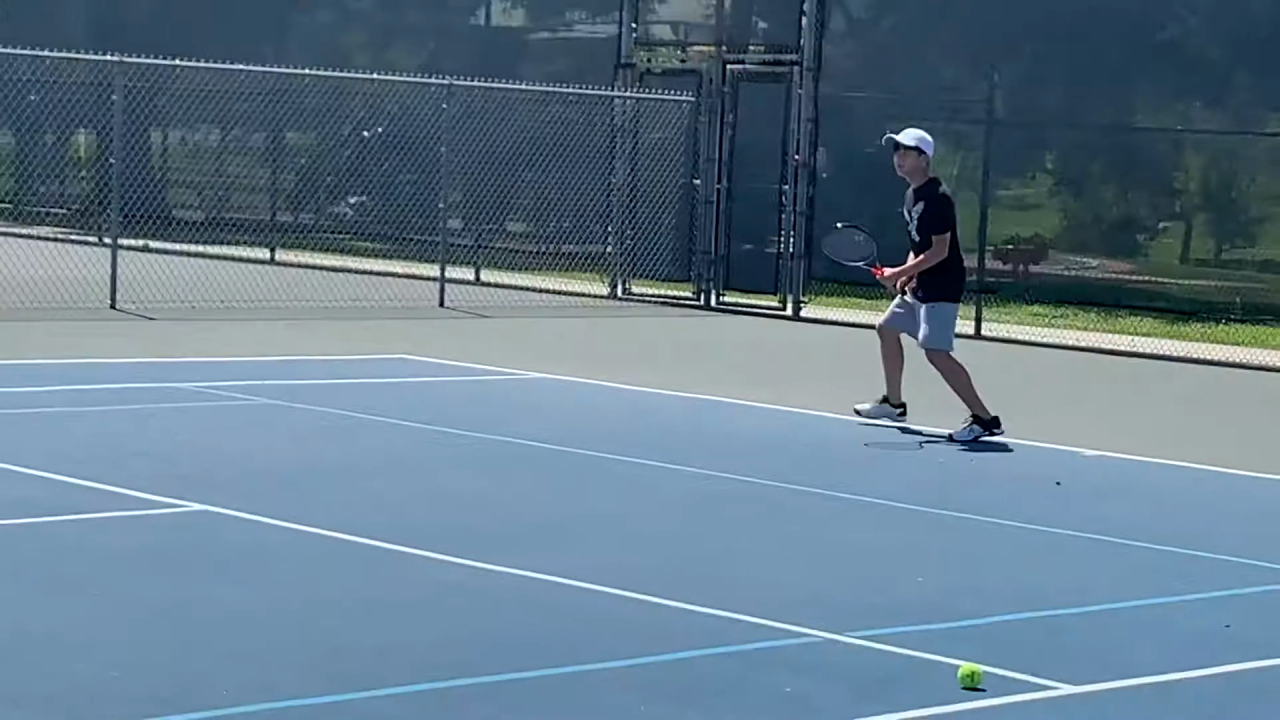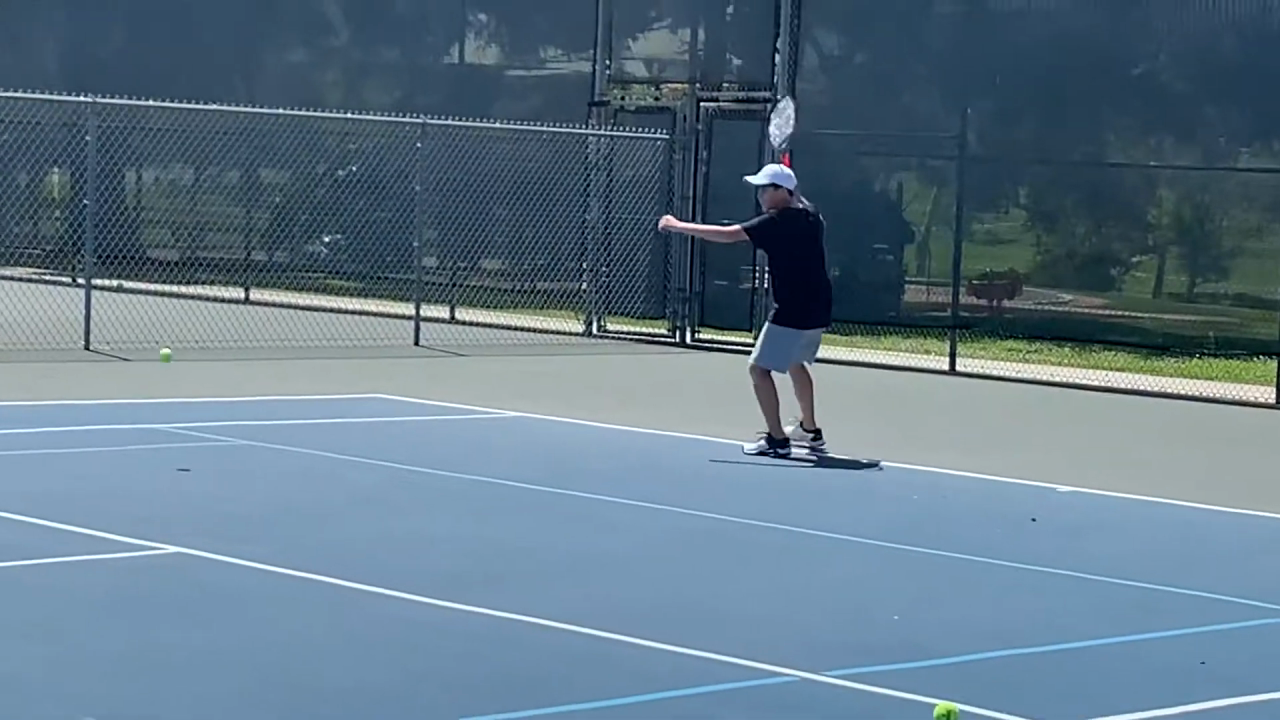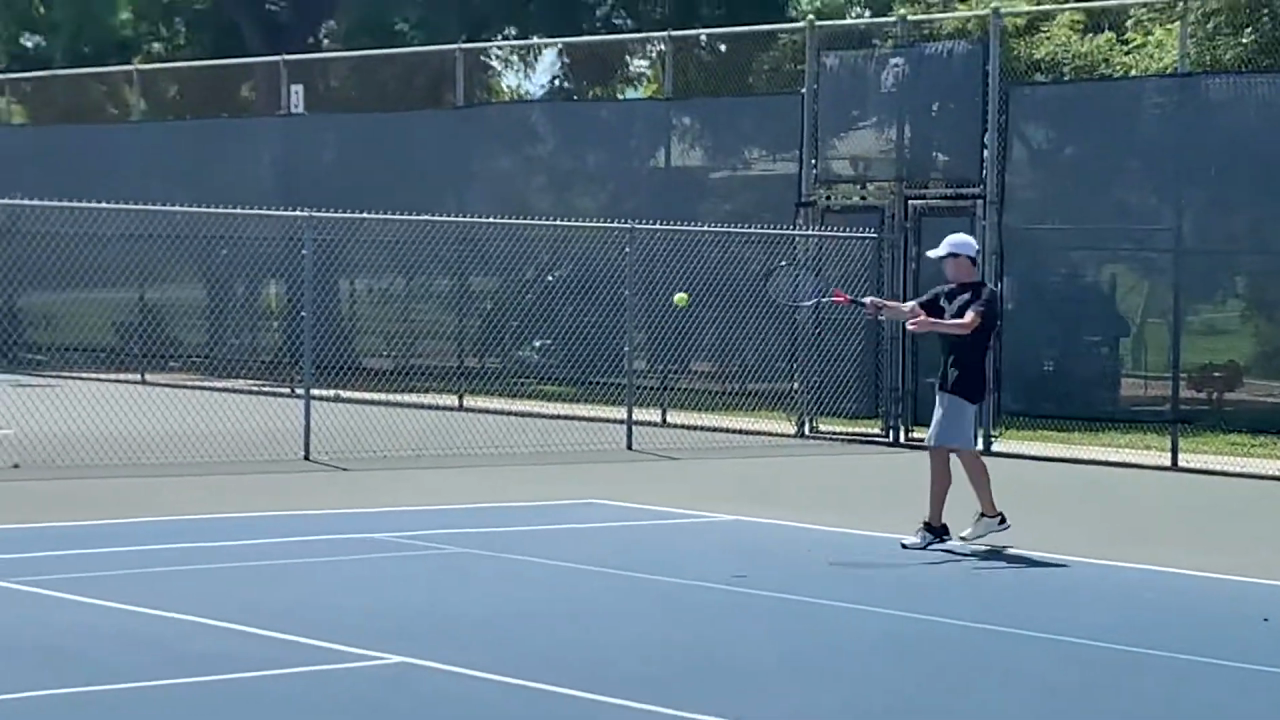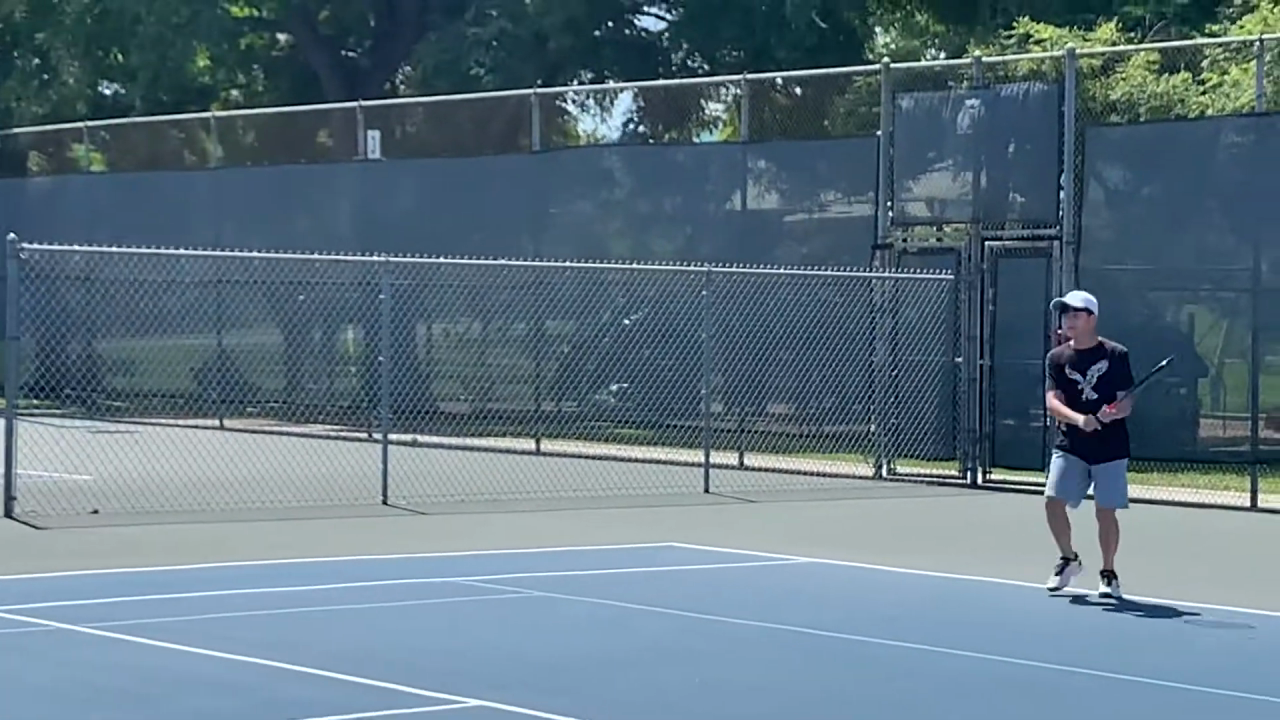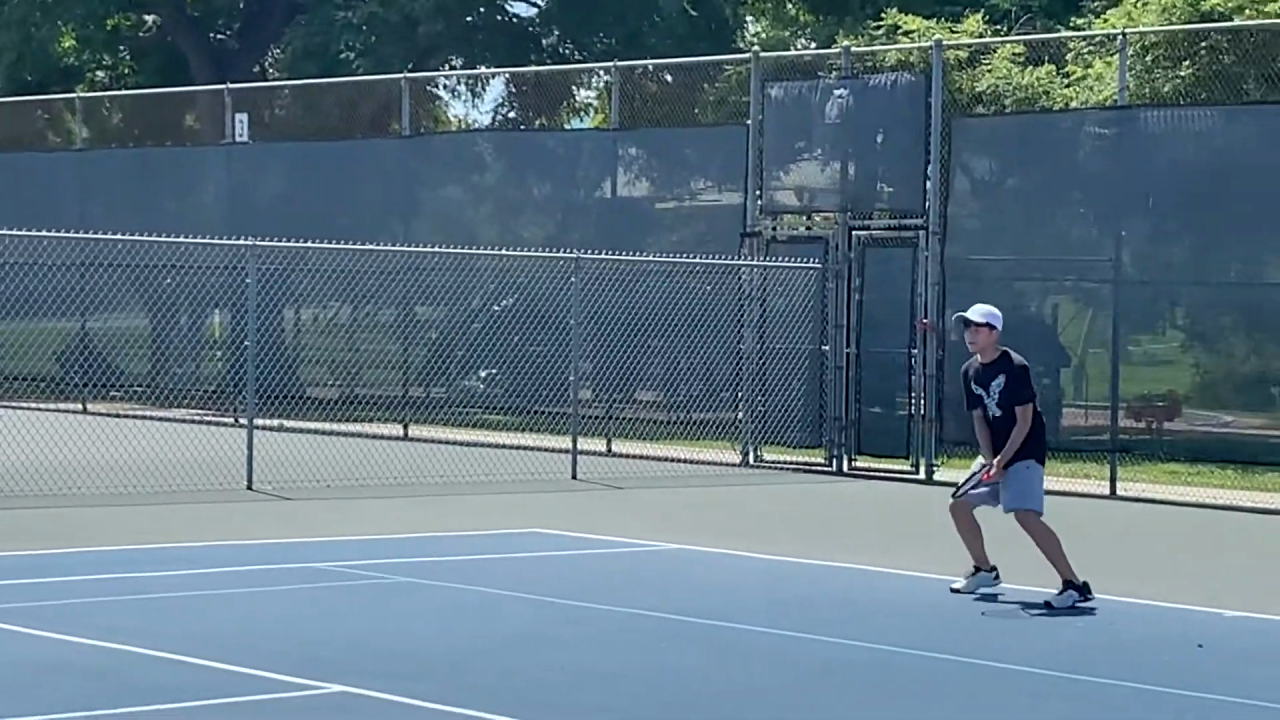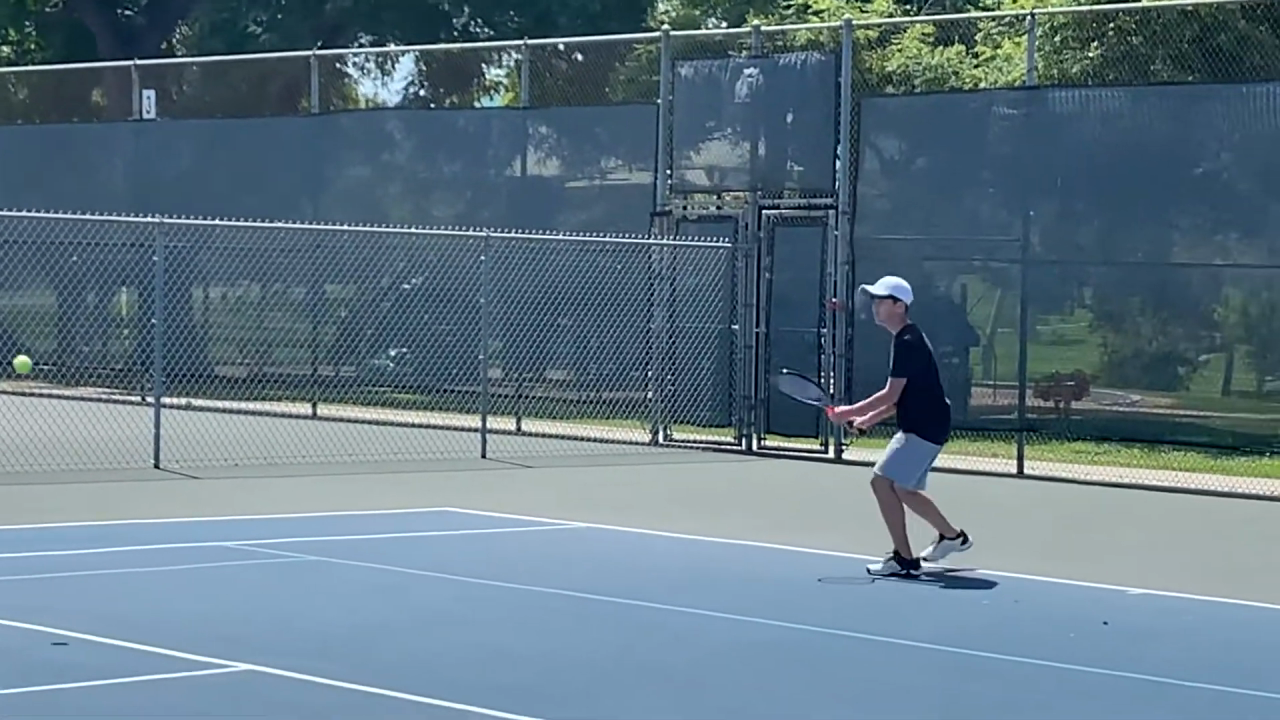
dt=0.7s
person 1, frame 1
left shoulder: (937, 197)
right shoulder: (911, 194)
left elbow: (940, 251)
left wrist: (900, 272)
right wrist: (908, 275)
left hip: (940, 288)
right hip: (921, 286)
left knee: (935, 352)
right knee: (887, 330)
left ankle: (984, 419)
right ankle: (893, 403)
person 1, frame 2
left shoulder: (773, 221)
right shoulder: (809, 213)
left elbow: (726, 234)
left wrist: (677, 225)
right wrist: (795, 191)
left hip: (792, 312)
right hip: (820, 312)
left knee: (759, 369)
right knee: (795, 362)
left ankle: (776, 439)
right ankle: (809, 429)
person 1, frame 3
left shoulder: (986, 293)
right shoulder: (943, 292)
left elbow: (967, 325)
right elbow: (907, 310)
left wrist: (932, 324)
right wrist: (882, 306)
left hip: (965, 384)
right hip: (951, 383)
left knee: (939, 450)
right knee: (966, 451)
left ankle: (934, 527)
right ankle: (991, 514)
person 1, frame 4
left shoulder: (1117, 355)
right shoulder: (1057, 358)
left elbow: (1125, 406)
right elbow: (1052, 402)
left wrist: (1113, 412)
right wrist: (1078, 419)
left hip: (1111, 448)
right hip: (1070, 446)
left knee: (1106, 513)
right knee: (1053, 502)
left ankle: (1108, 573)
right ankle: (1068, 558)
person 1, frame 5
left shoulder: (1016, 367)
right shoulder: (969, 371)
left elbow: (1024, 422)
right elbow: (979, 419)
left wrist: (1000, 461)
right wrist: (990, 461)
left hip: (1024, 454)
right hip: (995, 453)
left knee: (1026, 516)
right knee: (959, 506)
left ankle: (1074, 585)
right ankle: (984, 570)
person 1, frame 6
left shoulder: (908, 342)
right shoulder: (902, 339)
left elbow: (891, 395)
left wrist: (851, 411)
right wrist: (873, 418)
left hip: (924, 427)
right hip: (921, 426)
left knee: (881, 482)
right knee: (902, 489)
left ankle: (905, 558)
right ankle: (952, 536)
